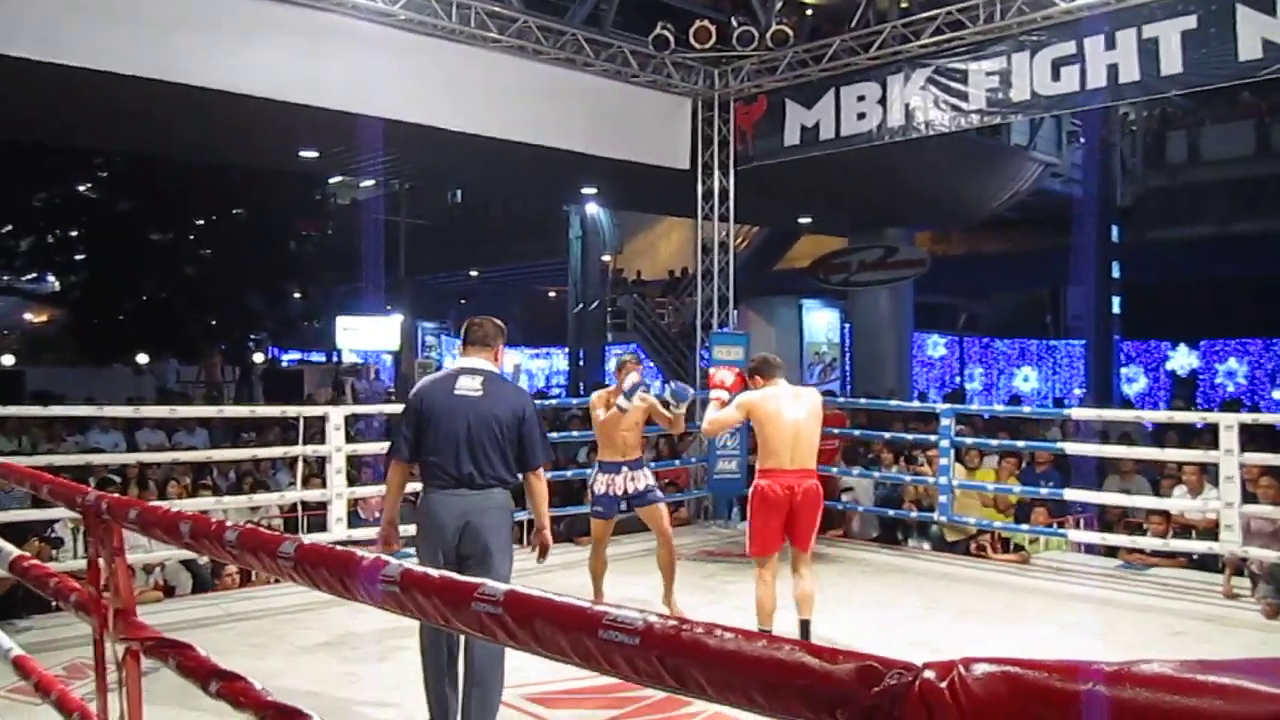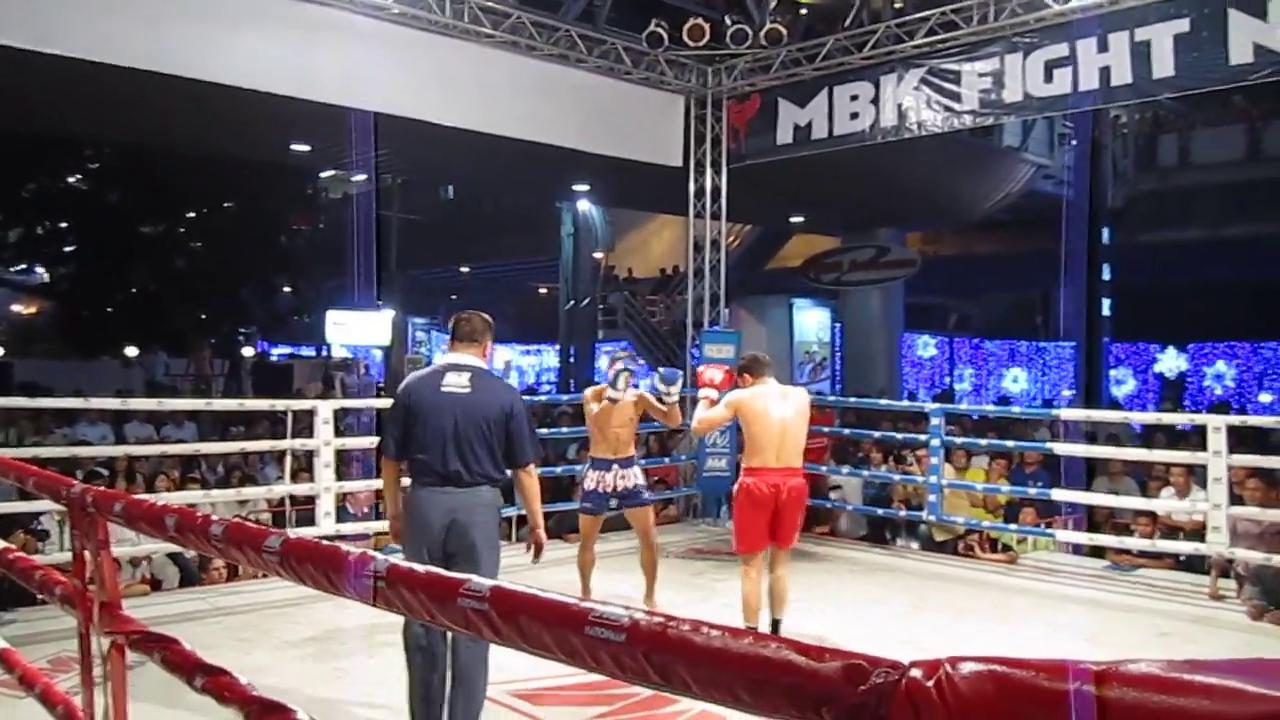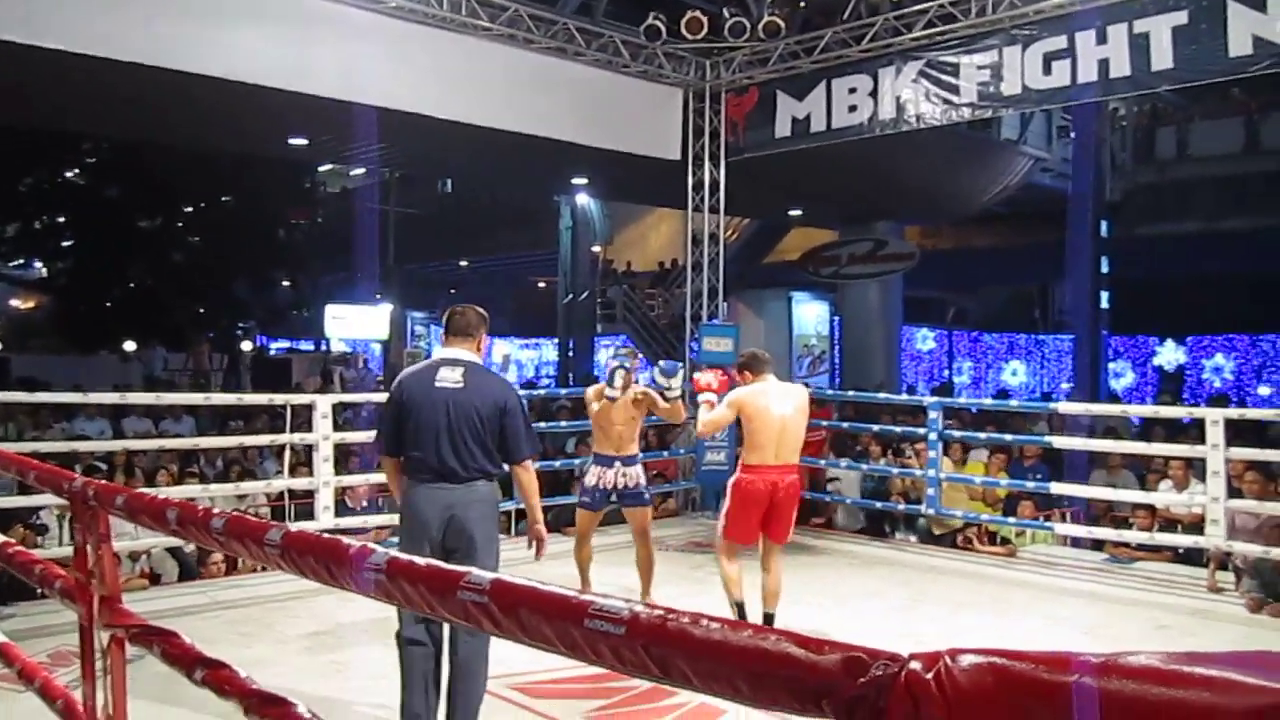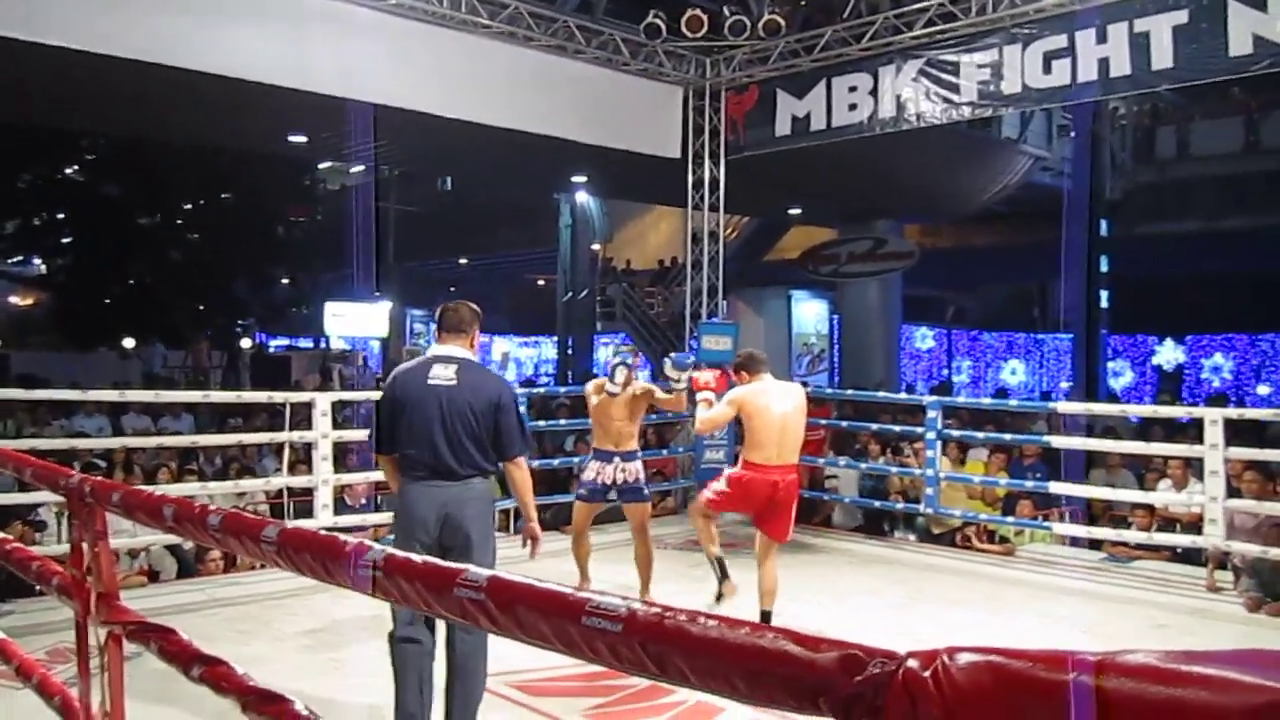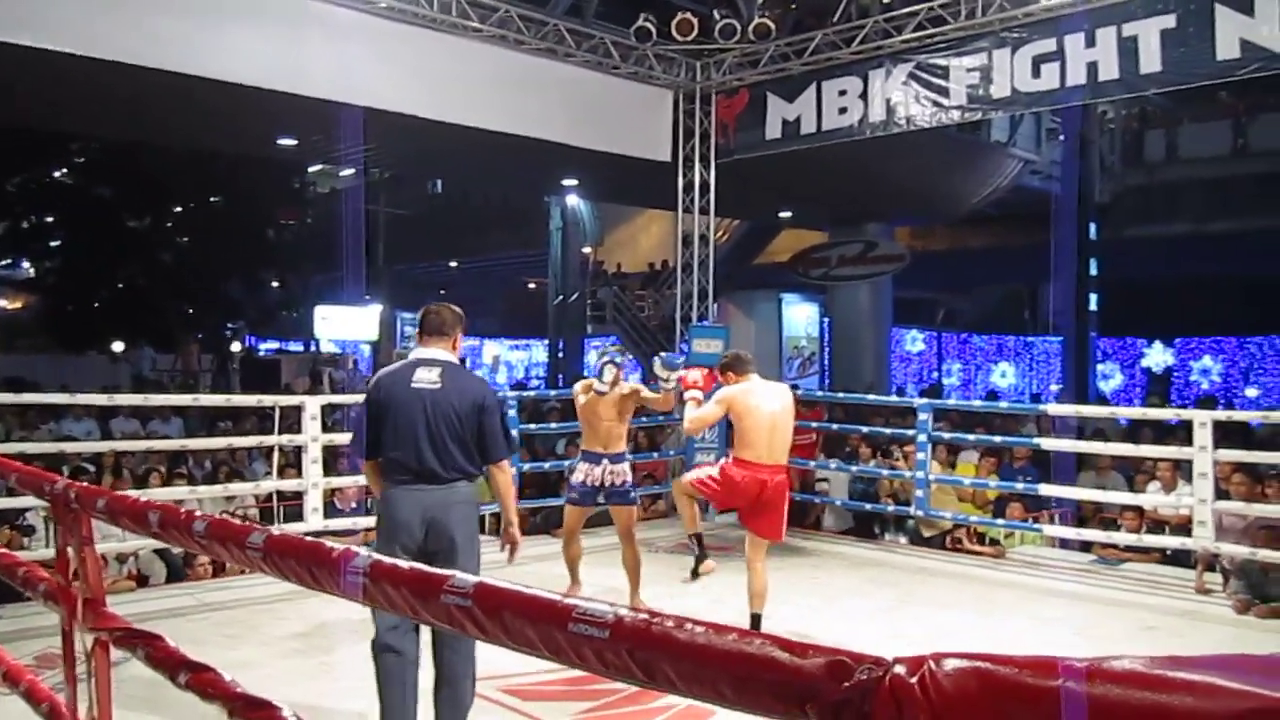
dt=0.1s
person 1, frame 1
left shoulder: (425, 391)
right shoulder: (515, 398)
left elbow: (401, 463)
right elbow: (534, 473)
left wrist: (389, 519)
right wrist: (542, 525)
left hip: (438, 508)
right hip: (490, 510)
left knee: (437, 621)
person 1, frame 2
left shoulder: (413, 386)
right shoulder: (503, 394)
left elbow: (391, 461)
right elbow: (524, 469)
left wrist: (396, 513)
right wrist: (536, 523)
left hip: (425, 505)
right hip: (478, 507)
left knee: (423, 621)
person 1, frame 3
left shoulder: (407, 382)
right shoulder: (498, 388)
left elbow: (389, 458)
right elbow: (521, 464)
right wrist: (536, 519)
left hip: (422, 501)
right hip: (476, 502)
left knee: (417, 619)
person 1, frame 4
left shoulder: (401, 379)
right shoulder: (493, 385)
left elbow: (384, 455)
right elbow: (514, 461)
right wrist: (529, 516)
left hip: (416, 500)
right hip: (471, 500)
left knee: (412, 618)
right knee: (468, 619)
person 1, frame 5
left shoulder: (384, 383)
right shoulder: (476, 388)
left elbow: (368, 461)
right elbow: (497, 464)
right wrist: (510, 520)
left hip: (400, 504)
right hip: (455, 505)
left knee: (394, 624)
person 2, frame 1
left shoulder: (753, 399)
right shoulder: (814, 396)
left elbow: (709, 427)
left wrist: (718, 395)
left hip: (771, 486)
right hip: (807, 485)
left knee: (765, 571)
right knee: (801, 566)
right ankle: (805, 636)
person 2, frame 2
left shoulder: (740, 397)
right shoulder: (802, 395)
left elbow: (698, 426)
left wrist: (709, 392)
left hip: (756, 483)
right hip: (792, 484)
left knee: (751, 568)
right knee: (778, 564)
right ankle: (775, 633)
person 2, frame 3
left shoulder: (742, 395)
right shoulder: (800, 392)
left elbow: (704, 429)
left wrist: (707, 397)
left hip: (752, 480)
right hip: (788, 481)
left knee: (726, 552)
right knee: (771, 560)
left ankle: (742, 622)
right ankle: (768, 629)
person 2, frame 4
left shoulder: (742, 395)
right shoulder: (798, 391)
left elbow: (702, 427)
left wrist: (704, 396)
left hip: (752, 477)
right hip: (787, 480)
left knee: (700, 509)
right knee: (767, 557)
left ankle: (722, 574)
right ankle: (765, 626)
person 2, frame 5
left shoulder: (731, 393)
right shoulder: (785, 391)
left elbow: (691, 426)
left wrist: (693, 394)
left hip: (740, 474)
right hip: (776, 480)
left knee: (681, 486)
right knee: (756, 559)
left ankle: (700, 555)
right ankle: (755, 631)
person 3, frame 1
left shoulder: (646, 400)
right shoulder: (600, 398)
left elbow: (675, 428)
right elbow: (605, 428)
left wrist: (678, 407)
right wrist: (625, 399)
left hip: (638, 472)
right hip: (607, 475)
left knee: (665, 534)
right knee: (599, 543)
left ankle: (669, 597)
right ankle: (598, 597)
person 3, frame 2
left shoulder: (640, 397)
right shoulder: (593, 394)
left elbow: (673, 421)
right elbow: (597, 420)
left wrist: (671, 394)
right wrist: (614, 390)
left hip: (629, 470)
right hip: (598, 470)
left knee: (648, 537)
right knee: (586, 539)
left ankle: (649, 598)
right ankle: (586, 593)
person 3, frame 3
left shoulder: (644, 394)
right shoulder: (595, 392)
left elbow: (678, 417)
right elbow: (598, 419)
left wrist: (673, 389)
right wrist: (612, 389)
left hip: (631, 468)
right hip: (600, 467)
left knee: (643, 536)
right knee: (582, 534)
left ankle: (646, 595)
right ankle: (585, 586)
person 3, frame 4
left shoulder: (644, 390)
right shoulder: (595, 387)
left elbow: (678, 406)
right elbow: (597, 413)
left wrist: (679, 382)
right wrist: (614, 385)
left hip: (630, 464)
right hip: (599, 462)
left knee: (641, 531)
right knee: (578, 528)
left ankle: (645, 592)
right ankle: (584, 579)
person 3, frame 5
left shoulder: (632, 390)
right shoulder: (583, 387)
left elbow: (666, 405)
right elbow: (584, 411)
left wrist: (668, 382)
right wrist: (601, 384)
left hip: (618, 466)
right hip: (587, 464)
left knee: (627, 535)
right knee: (570, 531)
left ankle: (635, 596)
right ankle: (574, 583)
